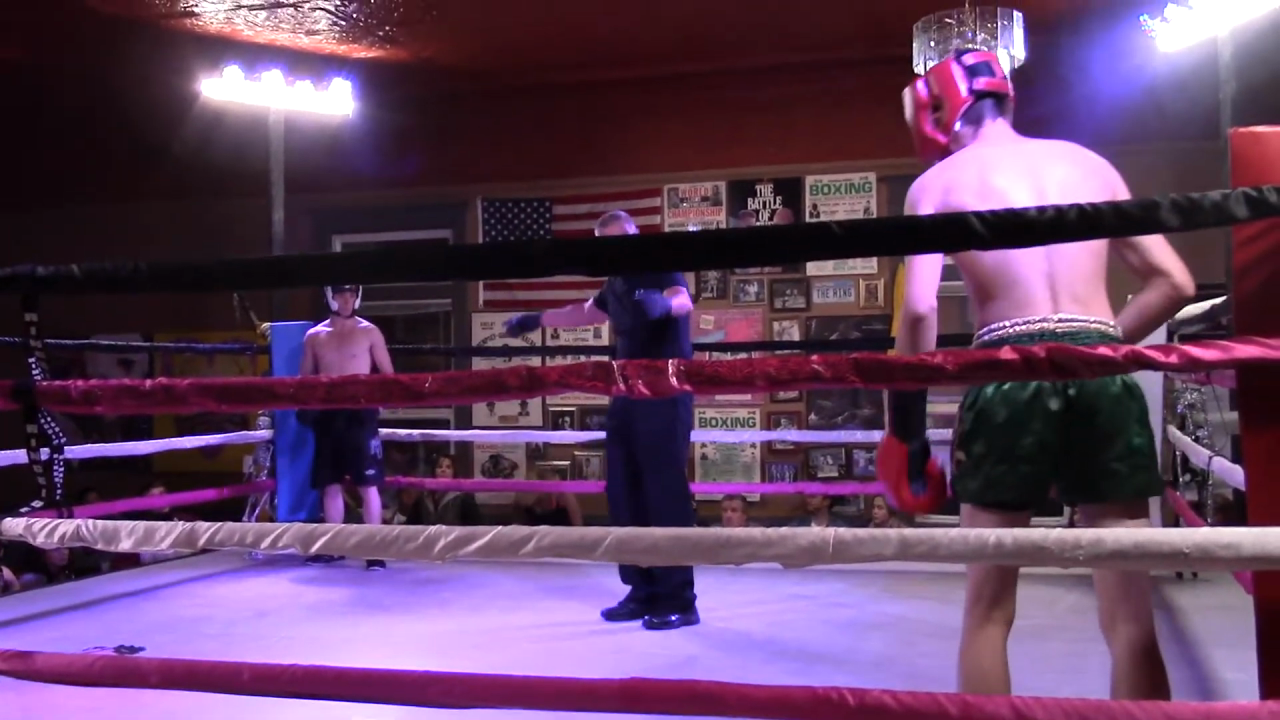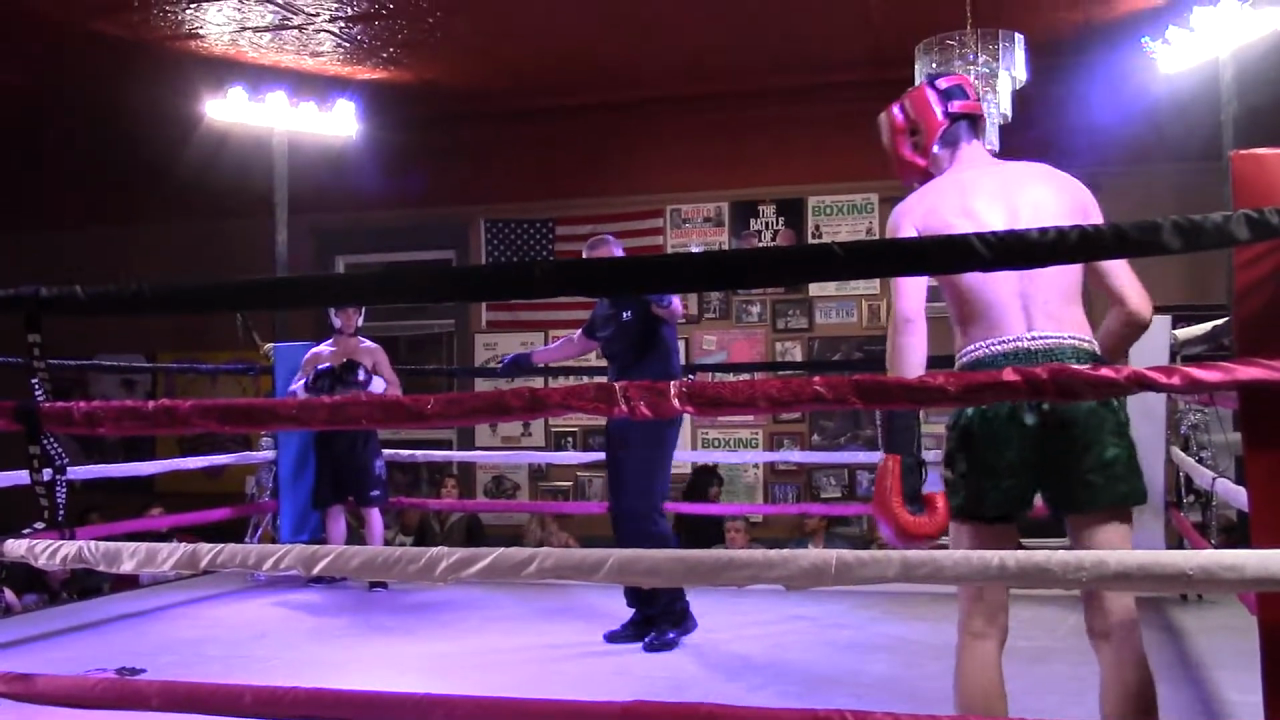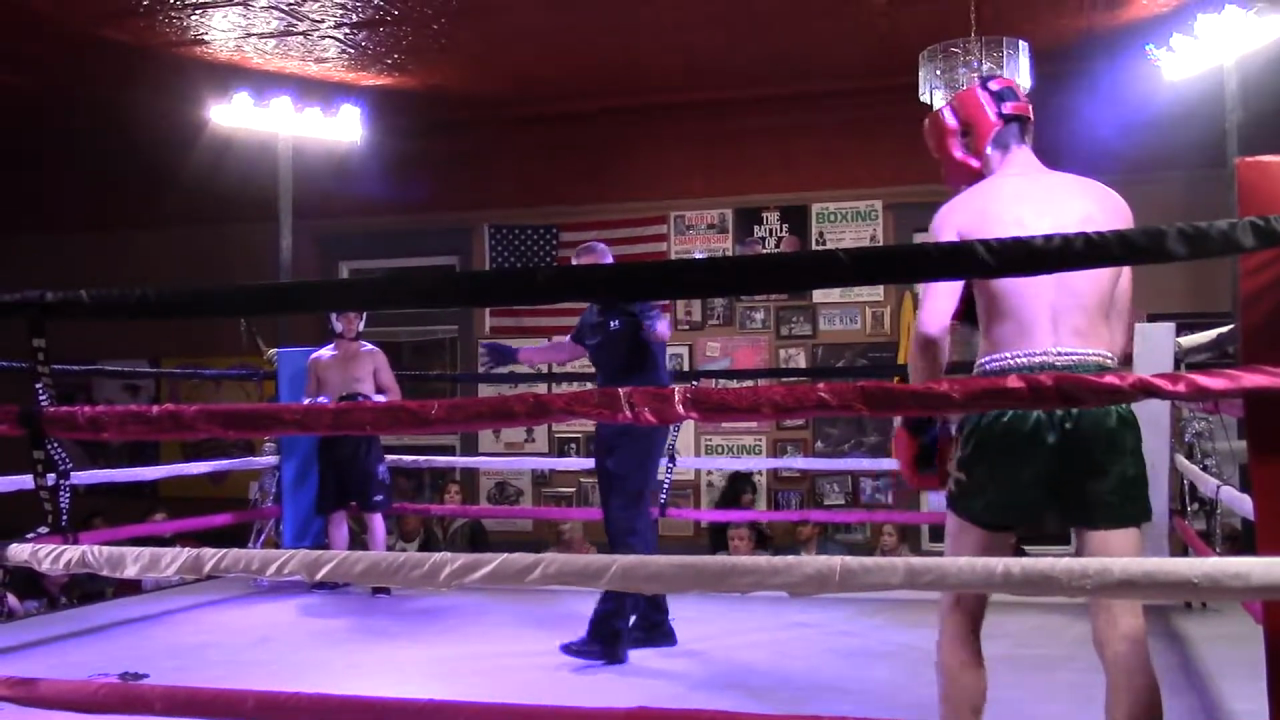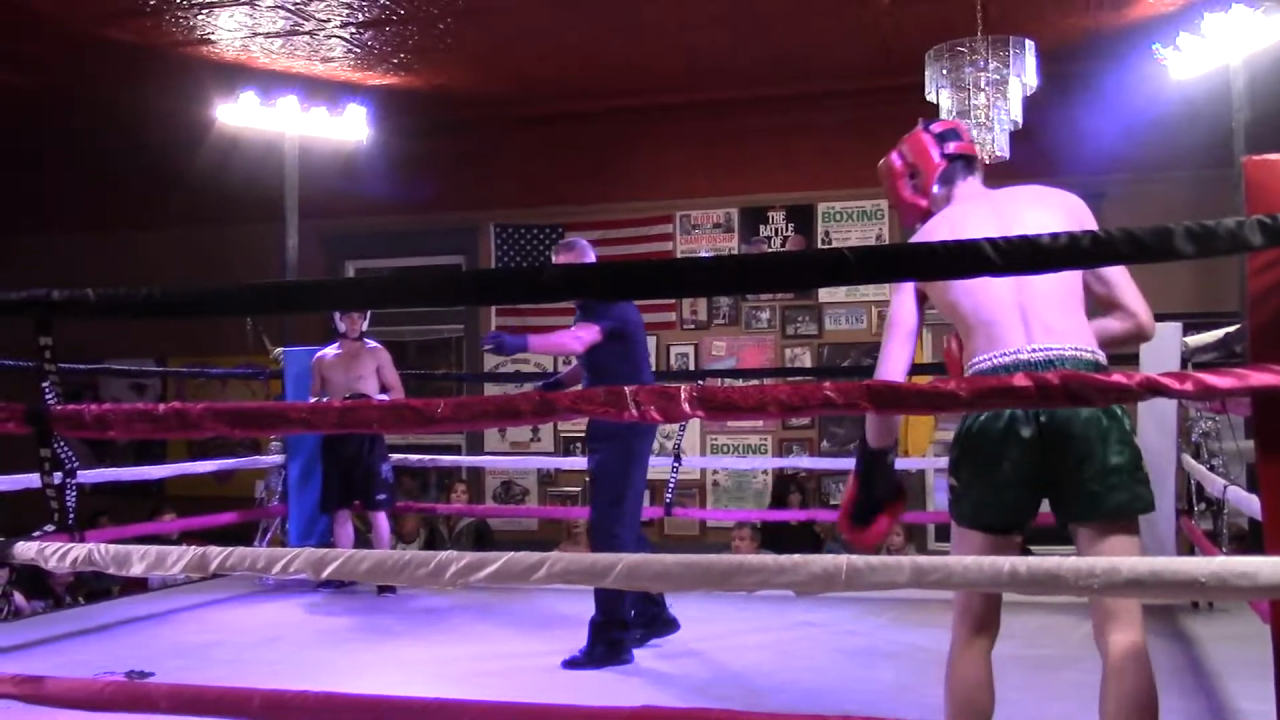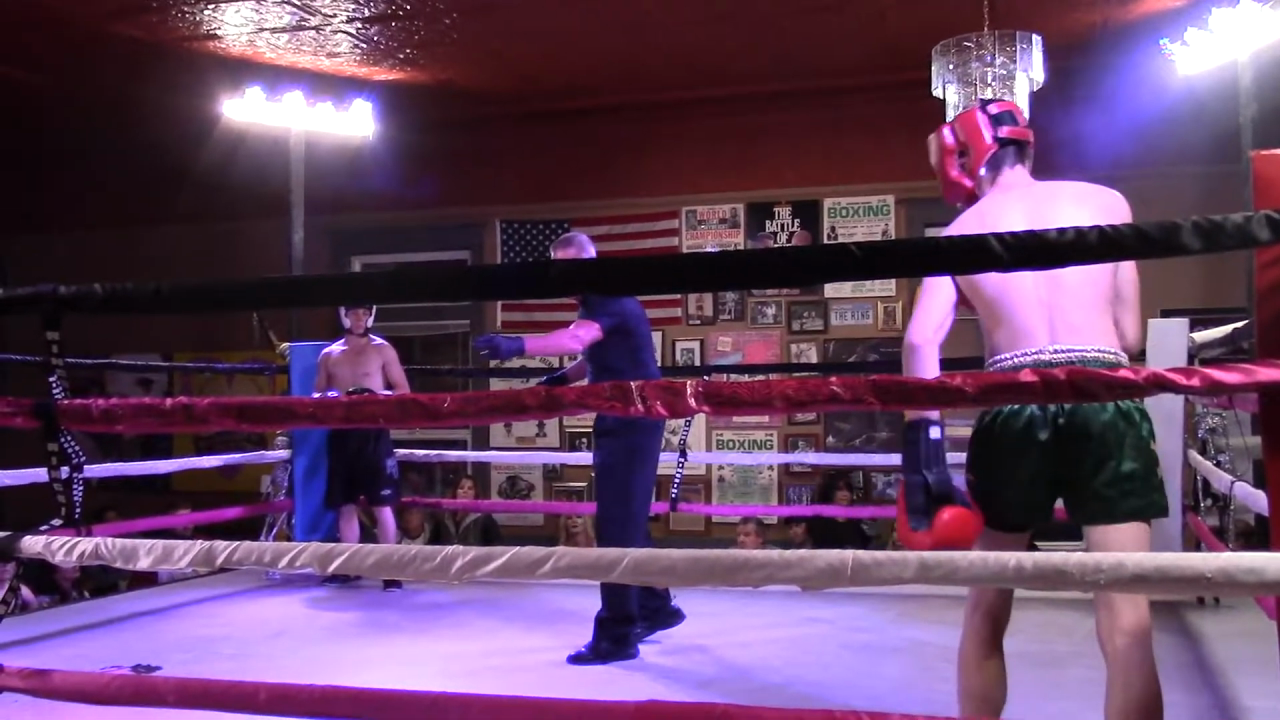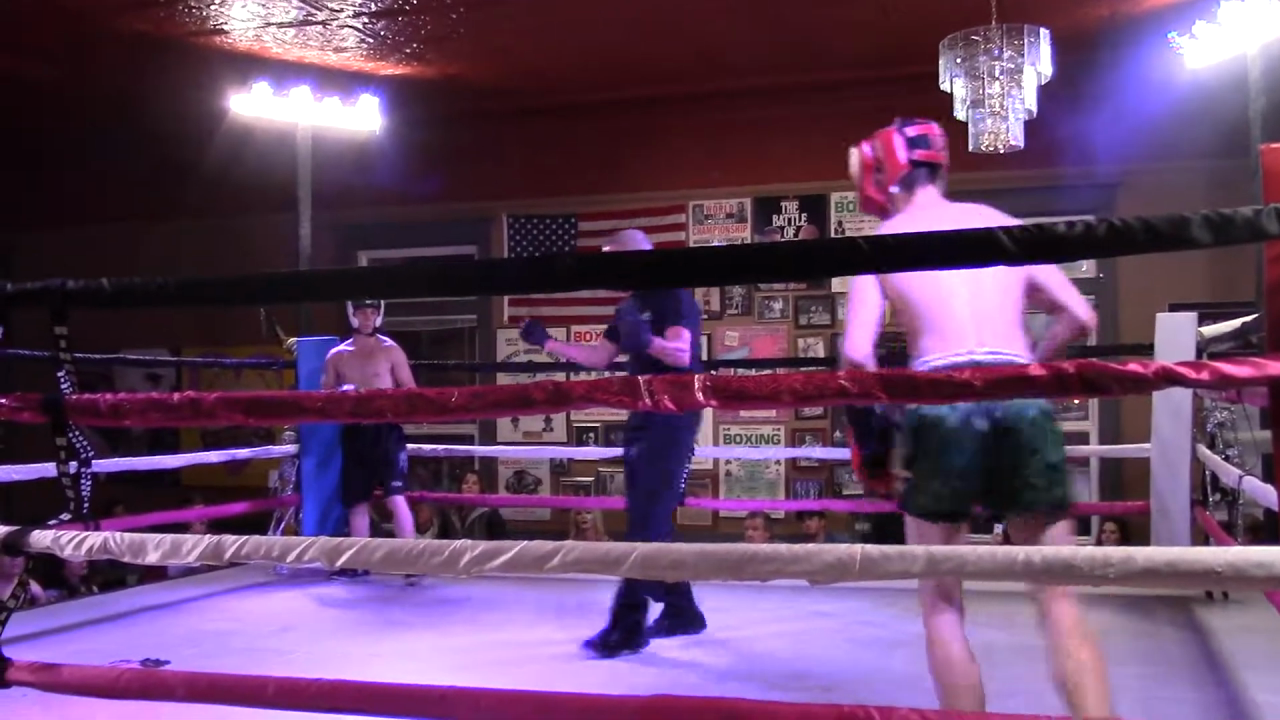
dt=0.4s
person 1, frame 1
left shoulder: (937, 183)
right shoulder: (1091, 166)
left elbow: (919, 308)
right elbow: (1174, 283)
left wrist: (906, 421)
left hip: (1008, 382)
right hip: (1105, 380)
left knee: (988, 612)
right knee: (1130, 616)
person 1, frame 2
left shoulder: (916, 209)
right shoulder: (1065, 186)
left elbow: (908, 320)
right elbow: (1134, 308)
left wrist: (900, 444)
left hip: (992, 399)
right hip: (1082, 390)
left knee: (982, 628)
right knee: (1116, 622)
person 1, frame 3
left shoulder: (960, 212)
right shoulder: (1108, 203)
left elbow: (931, 328)
right elbow: (1115, 344)
left wrist: (921, 413)
left hip: (1008, 411)
right hip: (1100, 409)
left knee: (961, 614)
right knee: (1124, 634)
person 1, frame 4
left shoulder: (924, 247)
right shoulder: (1064, 204)
left elbow: (890, 380)
right elbow: (1139, 320)
left wrist: (875, 469)
left hip: (995, 411)
right hip: (1084, 401)
left knee: (974, 626)
right knee: (1121, 628)
person 1, frame 5
left shoulder: (958, 234)
right shoulder: (1105, 203)
left elbow: (921, 341)
right elbow: (1128, 337)
left wrist: (922, 453)
left hip: (1014, 410)
right hip: (1103, 402)
left knee: (986, 616)
right knee: (1127, 630)
person 1, frame 6
left shoulder: (881, 241)
right shoulder: (1005, 225)
left elbow: (856, 352)
right elbow: (1080, 318)
left wrist: (869, 422)
left hip: (943, 408)
right hip: (1022, 403)
left knee: (941, 610)
right knee: (1061, 605)
person 2, frame 1
left shoulder: (660, 271)
right shoulder: (616, 284)
left elbow: (683, 302)
right elbow: (584, 313)
left wrist: (663, 303)
right wrist: (535, 319)
left hip: (665, 397)
right hip: (627, 396)
left knee: (667, 496)
right knee: (622, 494)
left ankle: (680, 602)
right ankle: (645, 593)
person 2, frame 2
left shoulder: (645, 296)
right shoulder: (603, 309)
left elbow: (675, 311)
right elbow: (575, 344)
left wrist: (665, 300)
right wrist: (529, 359)
left hip: (655, 414)
right hip: (621, 417)
left knee: (643, 508)
right knee: (625, 515)
left ankle: (674, 613)
right ankle: (647, 613)
person 2, frame 3
left shoulder: (636, 303)
right shoulder: (591, 317)
left elbow: (662, 329)
right elbow: (563, 350)
left wrist: (653, 323)
right wrist: (513, 354)
left hip: (643, 425)
right hip: (609, 426)
left knee: (627, 523)
right knee: (629, 524)
left ankle: (608, 635)
right ankle: (653, 622)
person 2, frame 4
left shoulder: (610, 305)
right shoulder: (588, 310)
left elbow: (574, 341)
left wrist: (520, 342)
right wrist: (558, 384)
left hip: (627, 424)
right hip: (608, 424)
left knee: (609, 528)
right knee: (622, 524)
left ankle: (611, 640)
right ankle: (652, 614)
person 2, frame 5
left shoulder: (611, 300)
right shoulder: (595, 304)
left elbow: (575, 340)
left wrist: (517, 346)
right wrist: (564, 378)
left hip: (635, 420)
right hip: (617, 419)
left knee: (618, 523)
right knee: (625, 519)
left ankle: (616, 635)
right ankle: (656, 606)
person 2, frame 6
left shoulder: (674, 297)
right shoulder: (631, 305)
left elbow: (681, 355)
right elbow: (600, 357)
left wrist: (645, 339)
right wrist: (547, 342)
left hip: (672, 419)
right hip: (645, 417)
left knee: (647, 517)
right knee: (649, 517)
left ankle: (628, 626)
right ankle: (680, 609)
person 3, frame 1
left shoulder: (369, 332)
right shoulder: (314, 336)
left elbow: (389, 375)
right elbow: (305, 377)
left hip: (359, 414)
right hip: (326, 415)
left knee: (368, 484)
right knee: (330, 484)
person 3, frame 2
left shoulder: (372, 351)
right shoulder: (316, 355)
left elbow: (396, 392)
right elbow: (293, 394)
left wrist: (368, 380)
right wrist: (311, 384)
left hip: (361, 434)
right hip: (329, 435)
left knee: (370, 505)
right knee: (332, 506)
person 3, frame 3
left shoulder: (373, 355)
right shoulder: (318, 360)
left elbow: (395, 396)
right elbow: (307, 398)
left wrist: (370, 401)
right wrist: (314, 405)
left hip: (363, 439)
right hip: (331, 440)
left knee: (373, 510)
right knee: (335, 511)
person 3, frame 4
left shoulder: (376, 353)
right shoulder: (322, 359)
left elbow: (398, 393)
right elbow: (313, 397)
left wrist: (372, 400)
right wrist: (320, 405)
left hip: (367, 438)
right hip: (335, 439)
left knee: (377, 509)
right knee: (339, 510)
person 3, frame 5
left shoulder: (383, 350)
right shoulder: (328, 355)
left elbow: (404, 391)
right elbow: (317, 394)
left wrist: (376, 396)
right wrist: (326, 399)
left hip: (373, 433)
right hip: (341, 434)
left knee: (382, 505)
right knee: (345, 505)
person 3, frame 6
left shoulder: (391, 350)
right shoulder: (336, 356)
left elbow: (411, 392)
left hip: (386, 431)
right hip: (354, 433)
left knee: (395, 497)
right knee: (357, 503)
